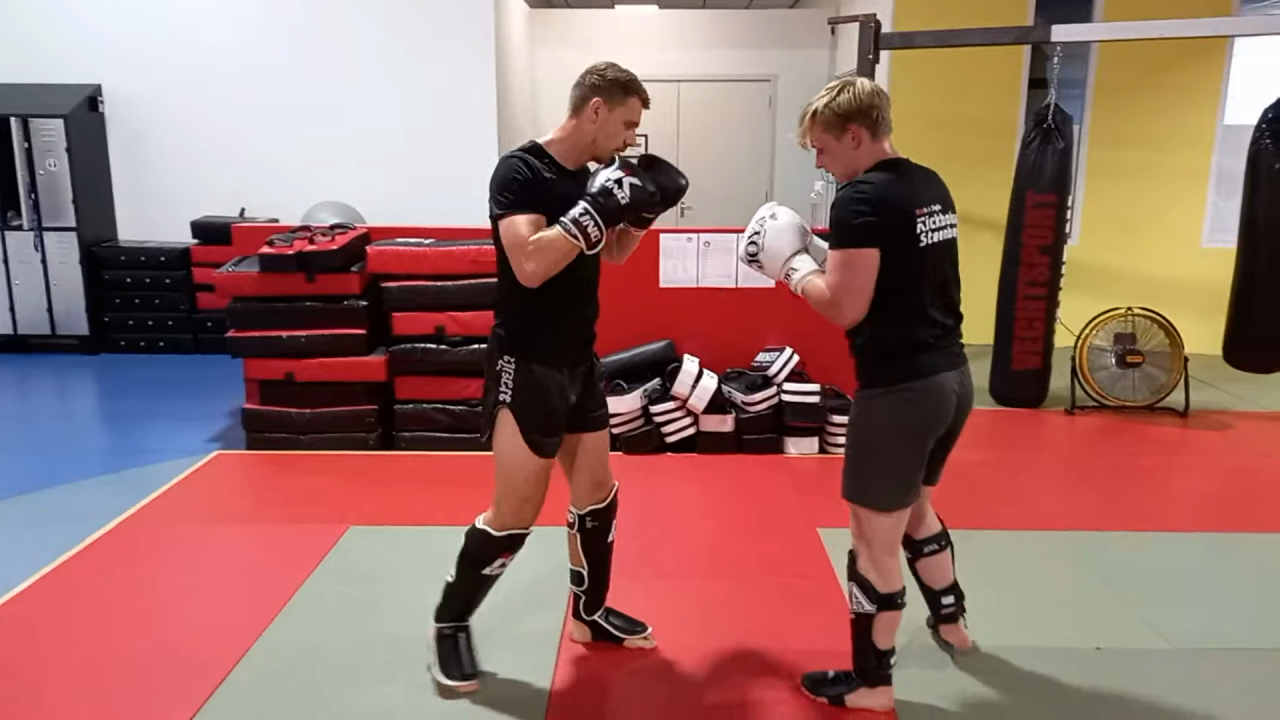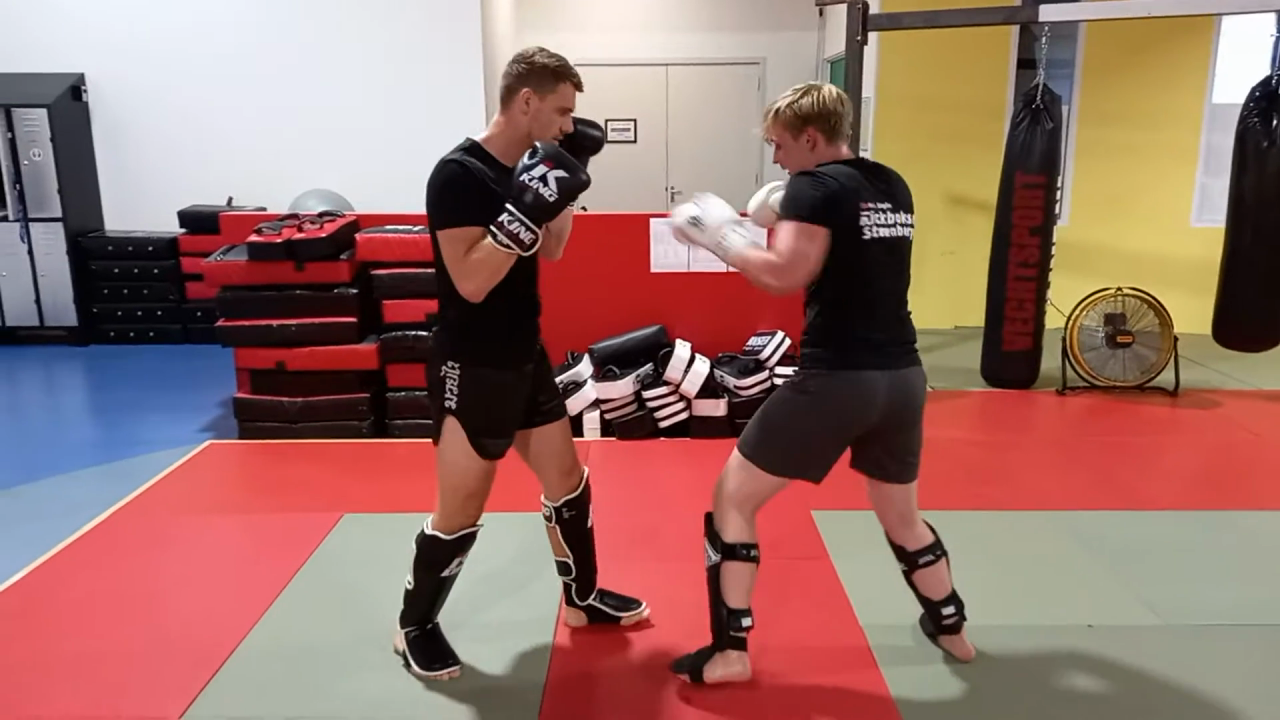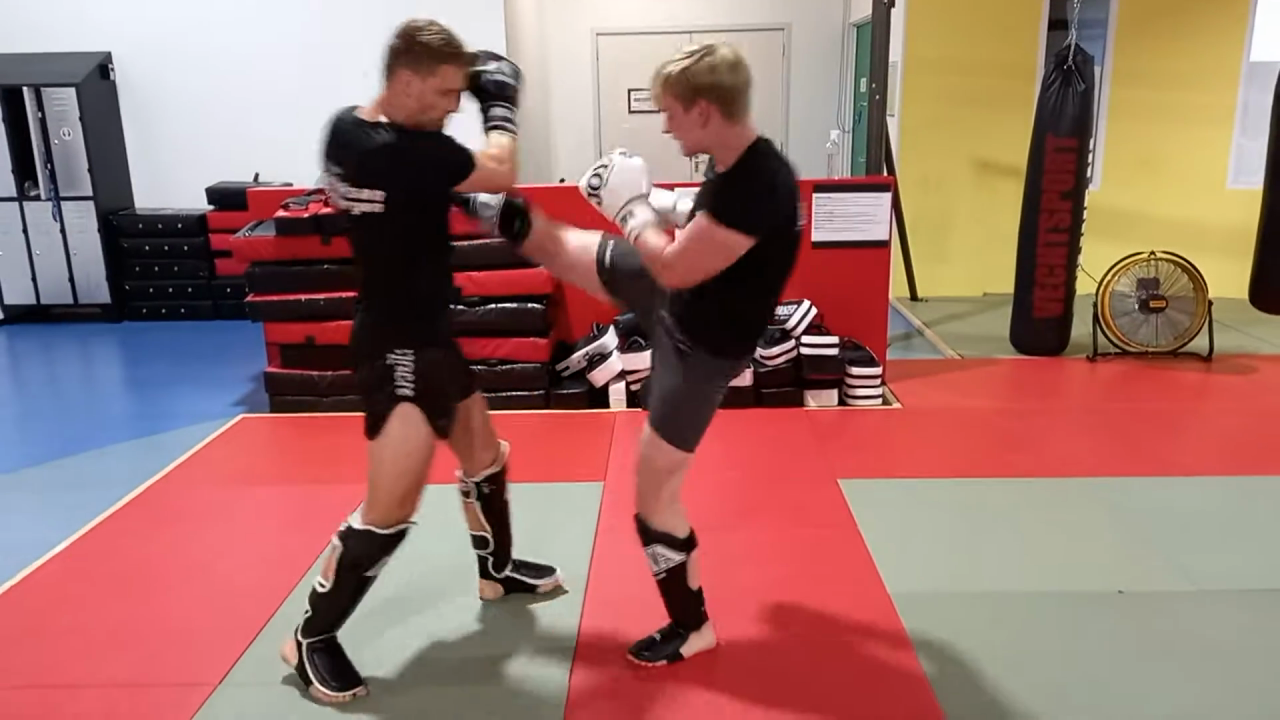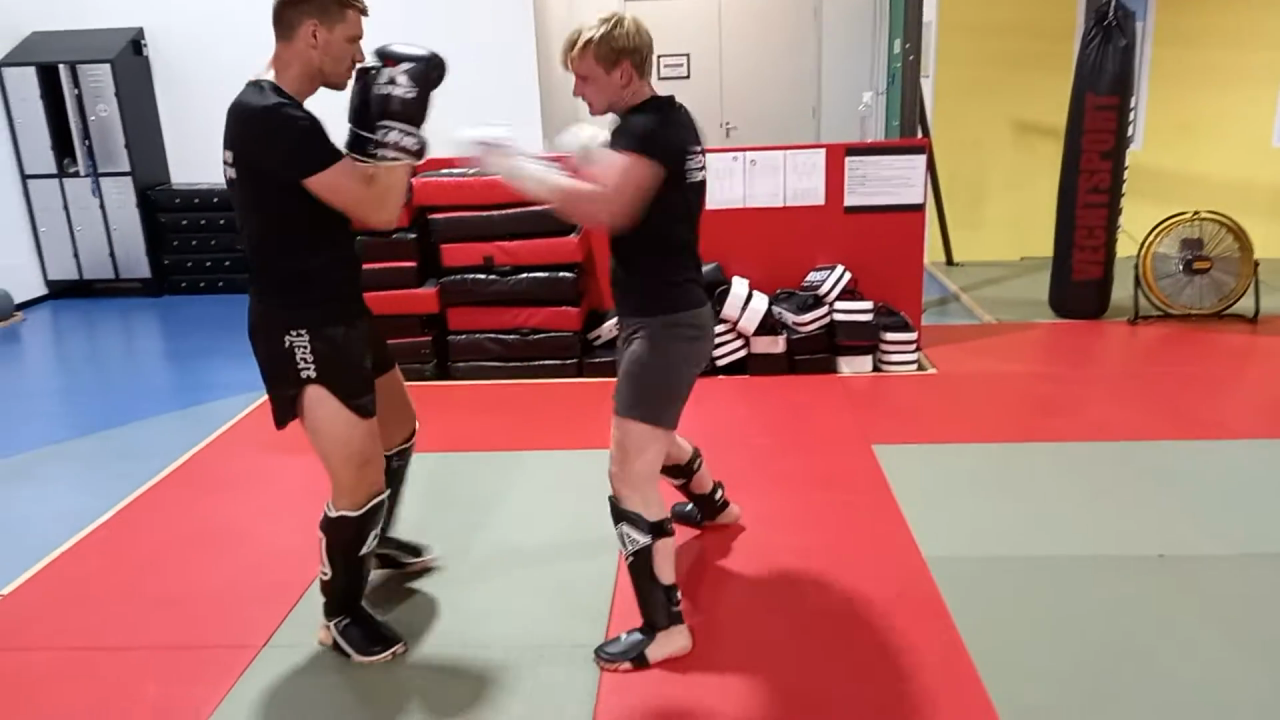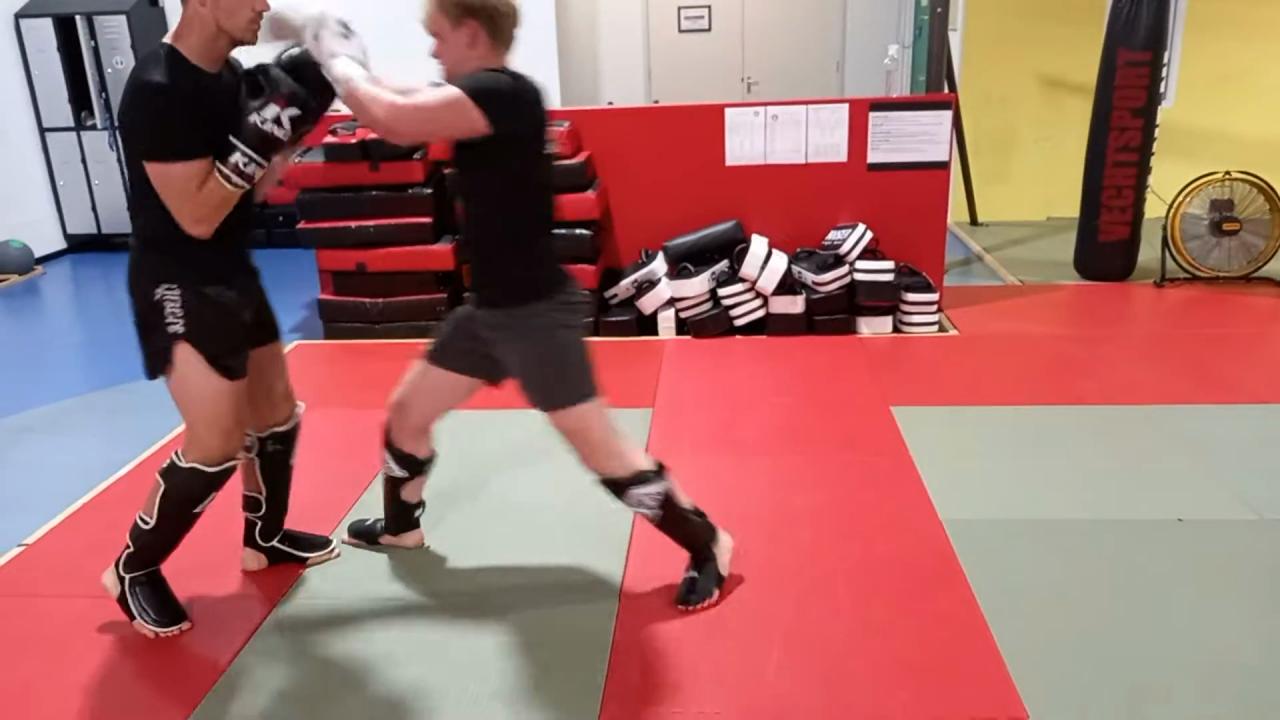
dt=0.7s
person 1, frame 1
left shoulder: (583, 176)
right shoulder: (521, 171)
left elbow: (610, 254)
right elbow: (532, 265)
left wrist: (641, 209)
right wrist: (600, 205)
left hip: (577, 361)
right hip: (526, 365)
left knee: (596, 493)
right knee: (514, 513)
left ankle: (590, 612)
right ankle: (449, 623)
person 1, frame 2
left shoulder: (524, 166)
right shoulder: (458, 174)
left elbow: (549, 249)
right elbow: (472, 282)
left wrist: (570, 177)
right wrist: (527, 206)
left hip: (523, 358)
right hip: (470, 368)
left knee: (567, 483)
right knee: (459, 515)
left ankle: (583, 597)
right ankle: (415, 626)
person 1, frame 3
left shoulder: (348, 129)
right shoulder: (412, 155)
right elbow: (498, 172)
left wrist: (438, 117)
right wrist: (500, 104)
left hip: (418, 335)
right hip: (401, 347)
left knee: (486, 454)
right knee: (390, 510)
left ankle: (497, 568)
right ankle: (310, 639)
person 1, frame 4
left shoulder: (289, 112)
right shoulder: (267, 119)
left elbow: (354, 194)
right elbow: (380, 212)
left wrist: (374, 121)
right wrist: (401, 118)
left hip: (337, 311)
right hip: (300, 329)
left knee: (397, 428)
right knee: (360, 482)
left ankle: (374, 545)
right ankle: (342, 614)
person 1, frame 5
left shoulder: (224, 70)
right shoulder: (159, 90)
left elbow: (260, 183)
right elbow: (198, 218)
left wrist: (296, 113)
right wrist: (260, 134)
left hip: (229, 274)
right hip: (177, 288)
left knee: (275, 417)
right knee: (218, 445)
left ankle: (267, 537)
right ankle: (134, 570)
person 2, frame 1
left shoulder: (860, 199)
right shoulder: (929, 185)
left elbow: (845, 308)
left wrist: (791, 261)
right wrist: (811, 250)
left hip: (900, 390)
right hip: (951, 377)
left knee: (874, 541)
right knee: (913, 504)
right ankle: (951, 616)
person 2, frame 2
left shoulder: (813, 186)
right shoulder: (894, 187)
left elbow: (781, 277)
left wrist: (719, 233)
left hip: (834, 380)
right hip: (904, 377)
left knee: (732, 498)
right knee: (900, 512)
left ankle: (729, 650)
right ankle: (950, 626)
person 2, frame 3
left shoulder: (759, 186)
right shoulder: (732, 162)
left elbow: (677, 270)
left wrist: (630, 203)
right wrist: (673, 208)
left hip: (706, 349)
right hip: (671, 300)
left knee: (653, 493)
right knee: (546, 237)
left ankle: (693, 628)
right ankle: (500, 212)
person 2, frame 4
left shoulder: (647, 127)
right shoulder: (660, 121)
left elbow: (598, 208)
right elbow: (611, 191)
left wrist: (512, 162)
right wrist: (592, 157)
left hip: (663, 323)
right hip: (679, 314)
left knee: (630, 474)
right knee: (656, 434)
left ankle: (665, 626)
right ankle: (711, 503)
person 2, frame 5
left shoulder: (501, 93)
right shoulder: (483, 97)
left elbow: (389, 120)
right elbow: (397, 108)
left wrist: (338, 57)
right wrist: (347, 59)
left hip: (536, 315)
right hip: (490, 309)
left knee: (602, 455)
right knee: (404, 413)
left ankle: (704, 544)
right ankle: (400, 523)
